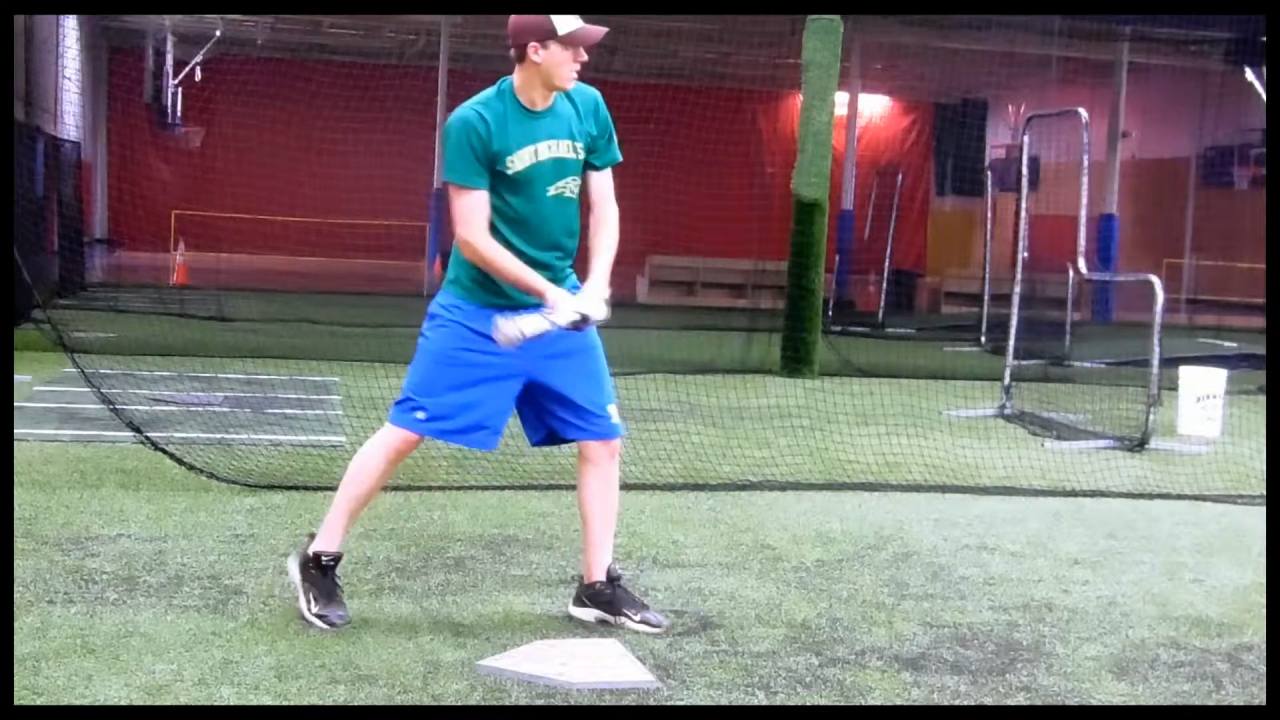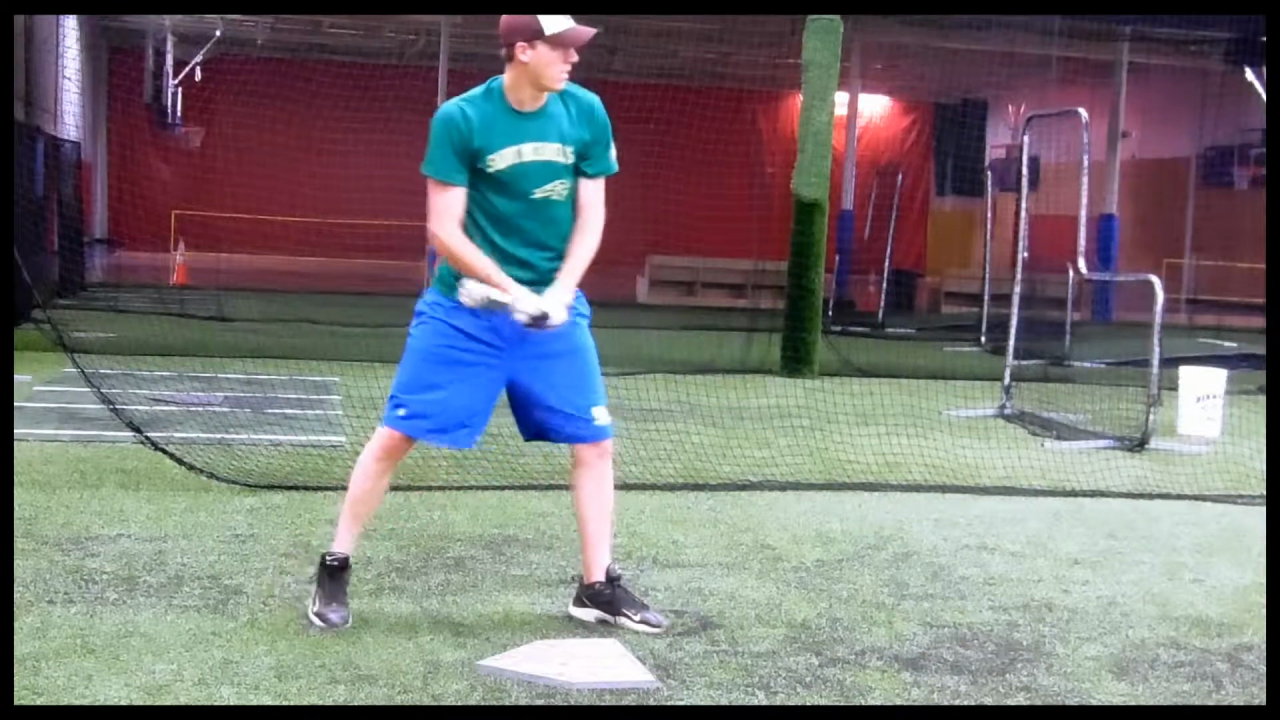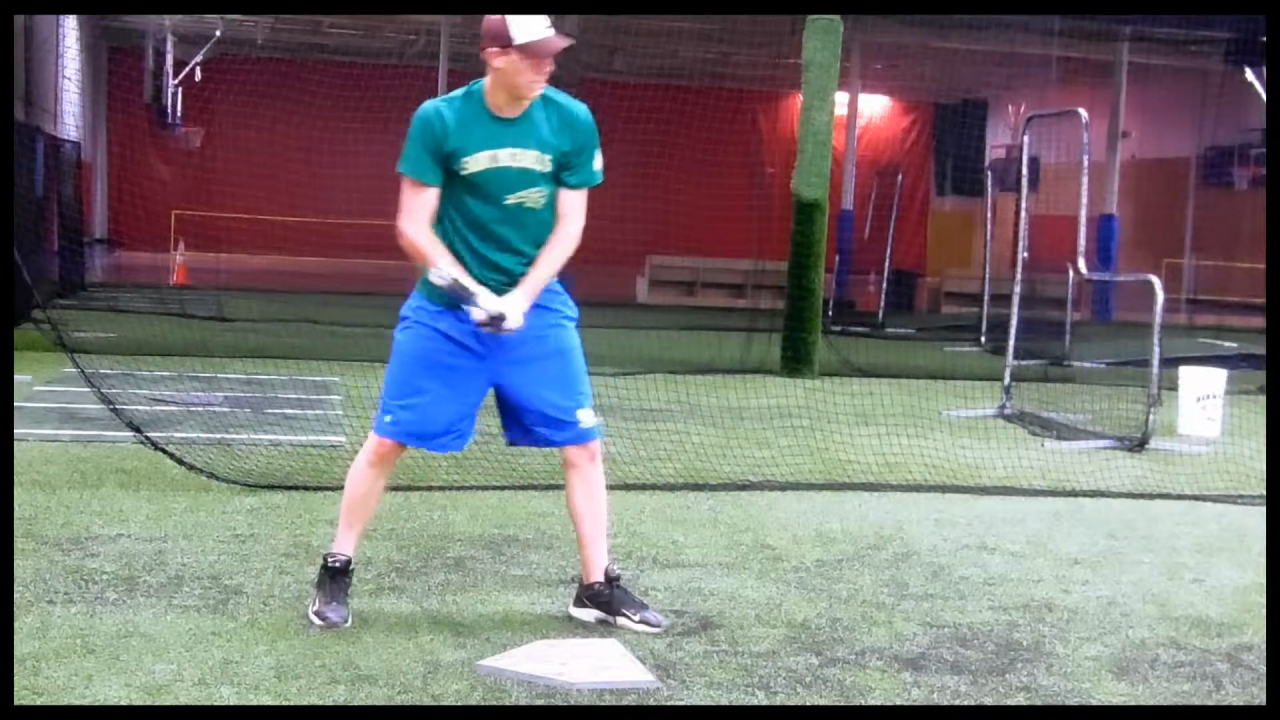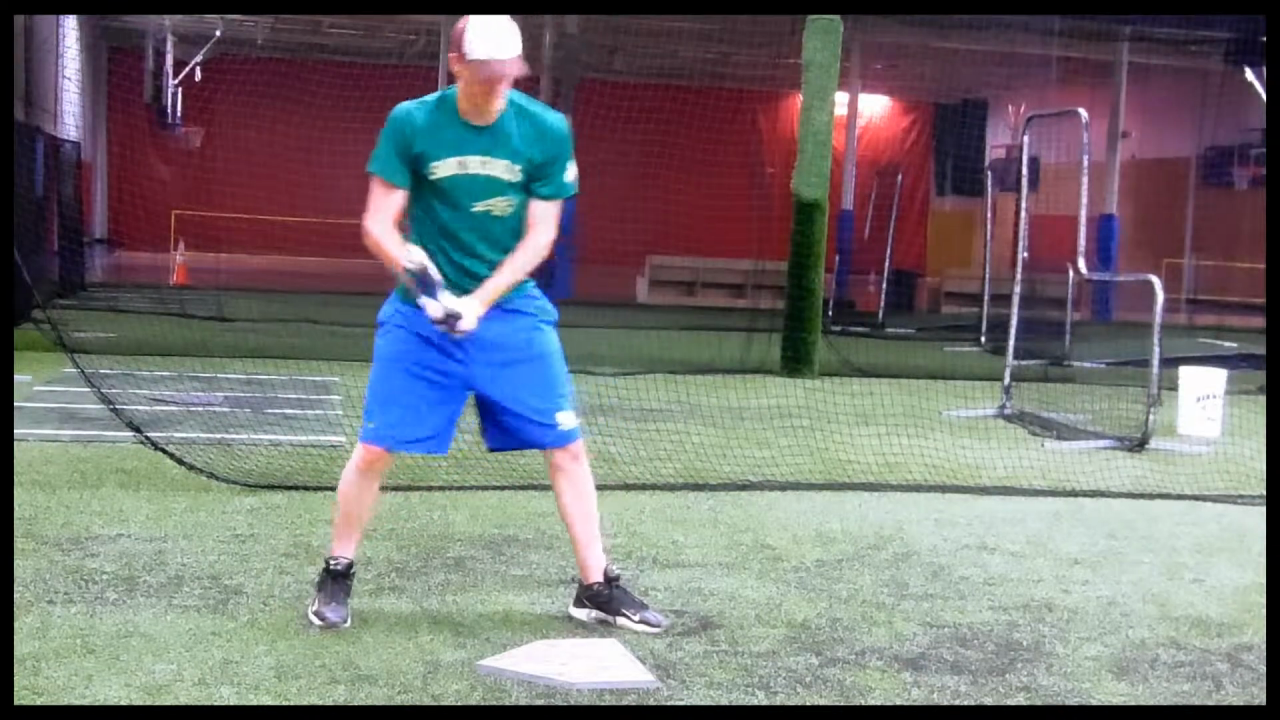
dt=0.1s
person 1, frame 1
left shoulder: (589, 107)
right shoulder: (474, 122)
left elbow: (602, 207)
right elbow: (471, 235)
left wrist: (594, 286)
right wrist: (549, 290)
left hip: (561, 309)
right hip: (477, 311)
left knee: (603, 441)
right knee: (404, 432)
left ankle: (597, 586)
right ankle: (320, 557)
person 1, frame 2
left shoulder: (587, 114)
right shoulder: (460, 119)
left elbow: (590, 216)
right elbow: (443, 228)
left wrist: (556, 291)
right wrist: (507, 290)
left hip: (553, 304)
right hip: (462, 306)
left knee: (593, 443)
right knee: (395, 435)
left ankle: (598, 586)
right ankle: (334, 566)
person 1, frame 3
left shoulder: (572, 121)
right shoulder: (439, 119)
left elbow: (569, 225)
right elbow: (413, 226)
left wrist: (521, 297)
right wrist: (474, 293)
left hip: (537, 308)
right hip: (445, 311)
left knee: (582, 445)
right knee: (387, 440)
left ankle: (597, 586)
right ankle: (337, 568)
person 1, frame 4
left shoulder: (548, 131)
right shoulder: (410, 123)
left elbow: (539, 236)
right elbow: (379, 223)
left wrist: (483, 299)
right wrist: (419, 287)
left hip: (512, 310)
right hip: (424, 315)
left knee: (564, 446)
right knee: (375, 450)
left ankle: (598, 586)
right ankle: (337, 573)
